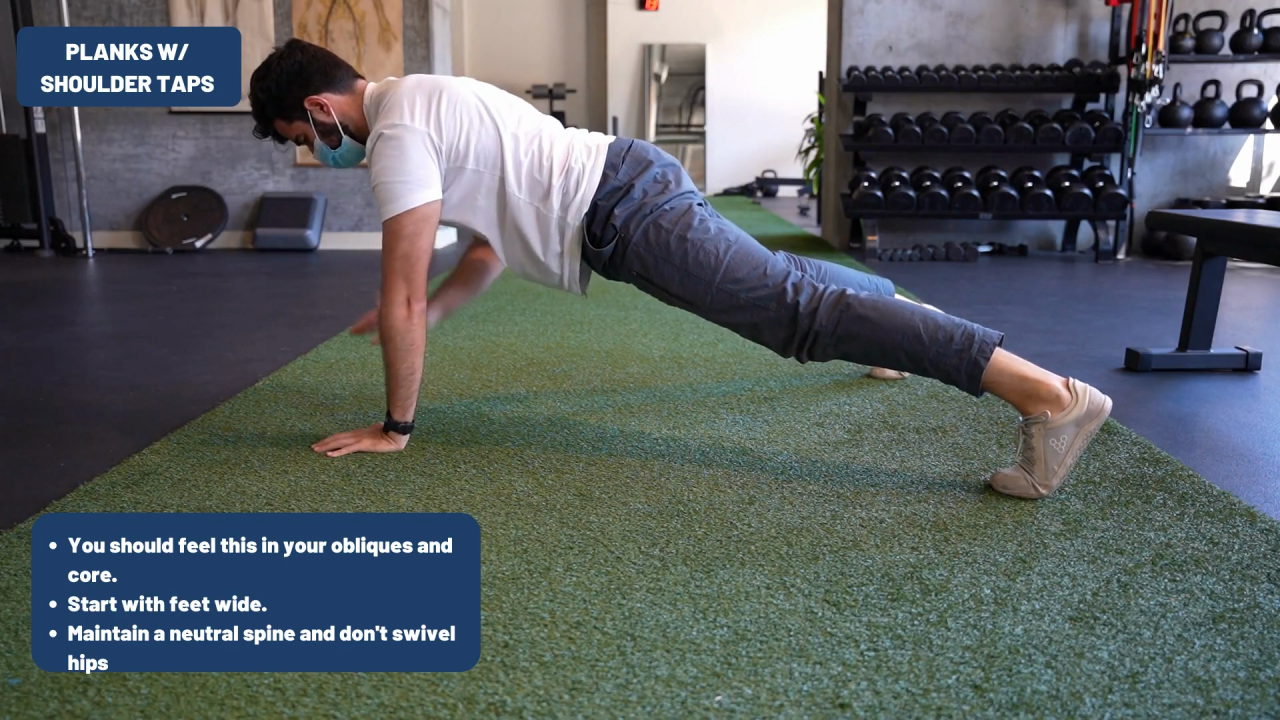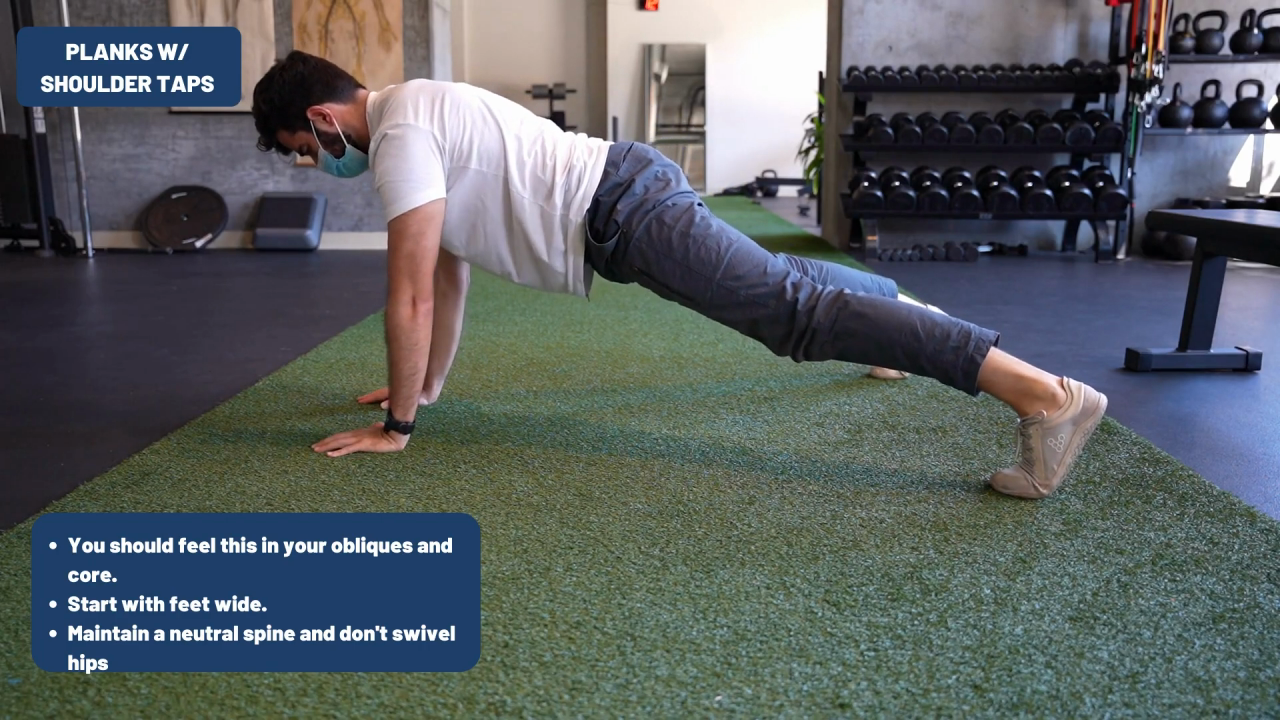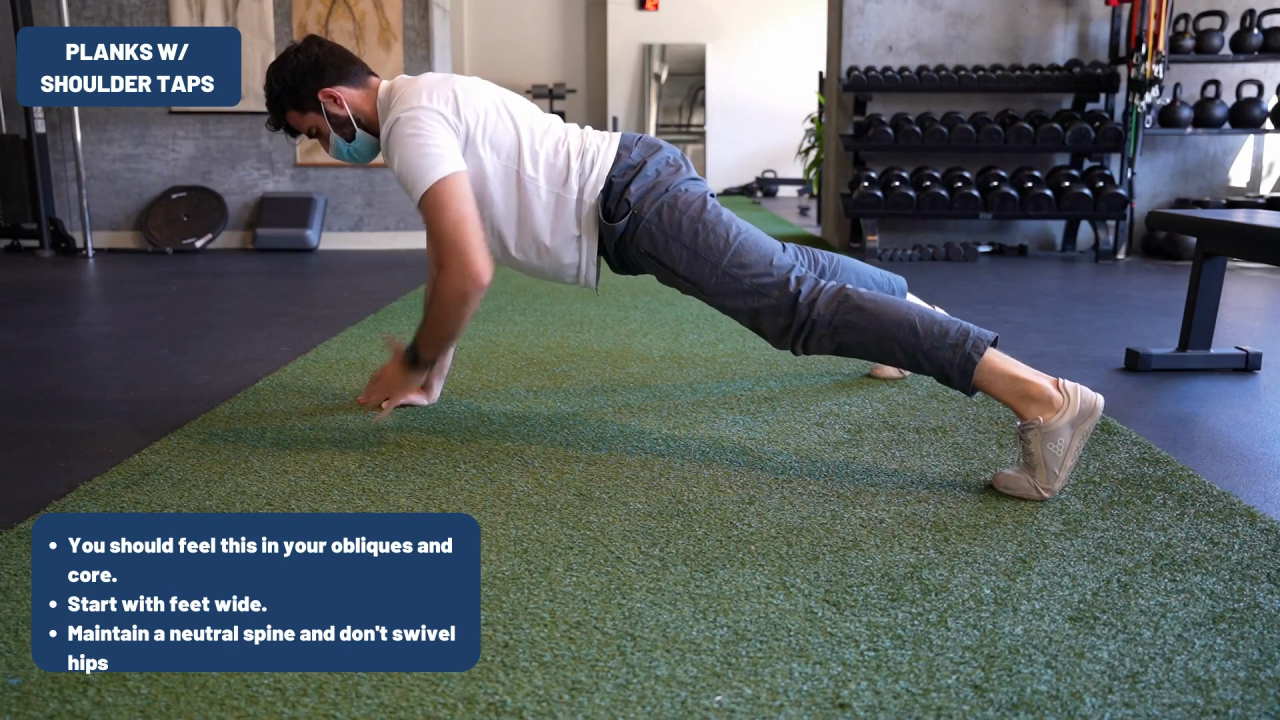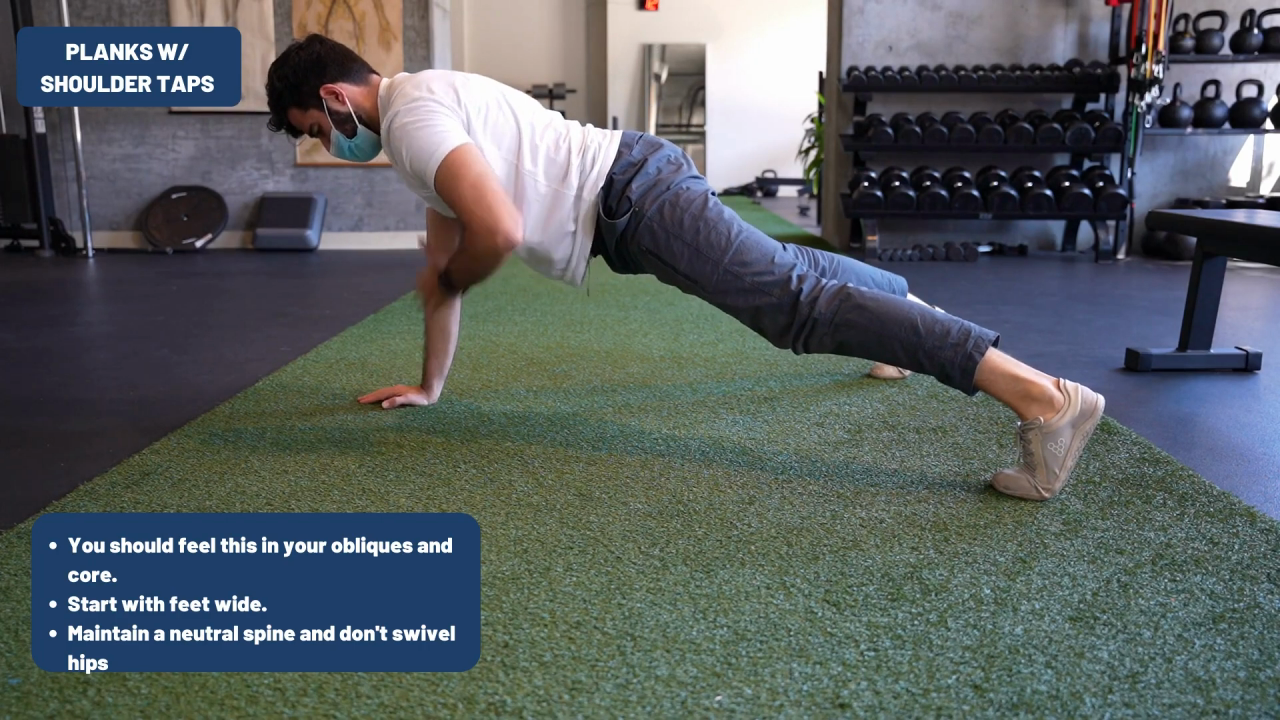
dt=0.3s
person 1, frame 1
left shoulder: (395, 135)
right shoulder: (417, 101)
left elbow: (403, 296)
right elbow: (496, 227)
left wrist: (395, 426)
right wrist: (431, 307)
left hip: (623, 213)
right hip: (629, 180)
left knee: (794, 309)
right knee: (780, 278)
left ankle: (1049, 395)
right ankle: (905, 307)
person 1, frame 2
left shoulder: (399, 136)
right shoulder: (416, 111)
left elbow: (408, 295)
right elbow: (447, 273)
left wrist: (396, 424)
right wrist: (429, 383)
left hip: (624, 211)
right hip: (627, 191)
left knee: (790, 308)
right knee: (777, 280)
left ankle: (1044, 395)
right ankle: (905, 308)
person 1, frame 3
left shoulder: (411, 126)
right shoulder: (420, 109)
left elbow: (471, 273)
right elbow: (445, 259)
left wrist: (413, 361)
right wrist: (430, 387)
left hip: (635, 199)
right hip: (634, 196)
left knee: (796, 303)
right knee: (784, 269)
left ankle: (1042, 396)
right ankle: (912, 306)
person 1, frame 4
left shoulder: (412, 117)
right shoulder: (419, 109)
left elbow: (500, 231)
right elbow: (445, 249)
left wrist: (447, 279)
right wrist: (430, 382)
left hip: (633, 196)
right hip: (634, 192)
left knee: (794, 300)
right knee: (783, 268)
left ankle: (1043, 396)
right ankle: (911, 307)
